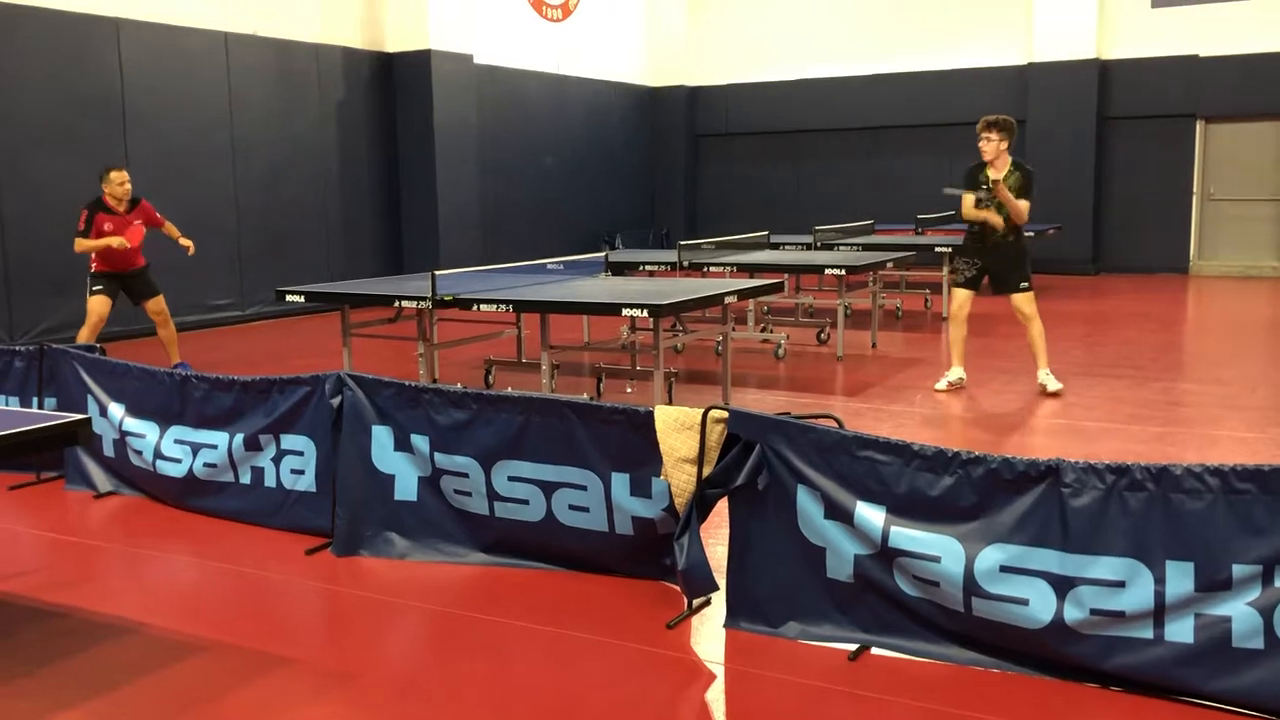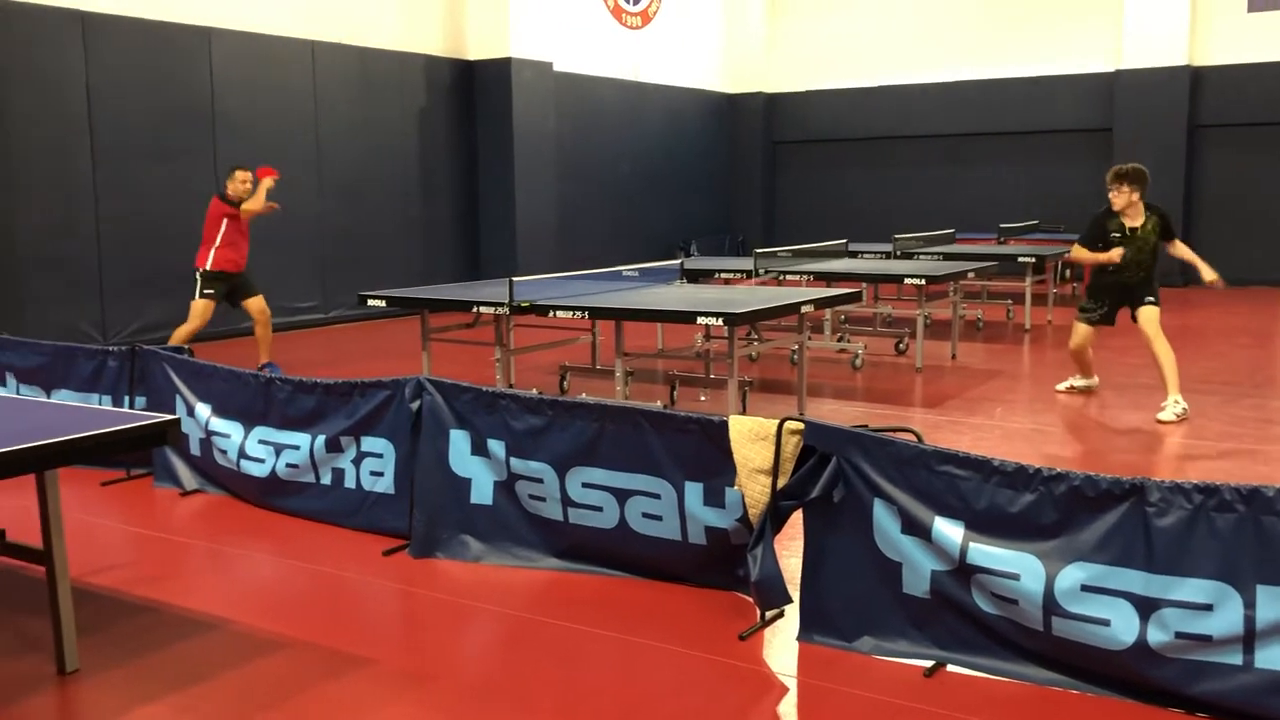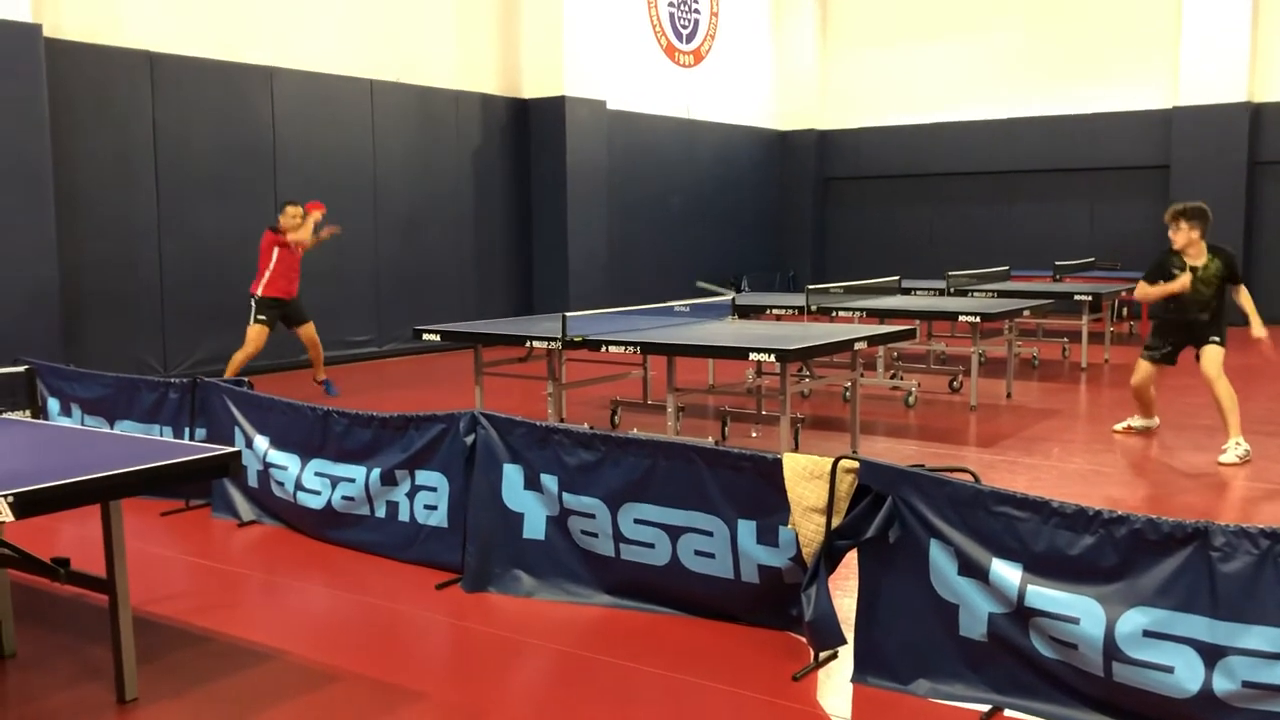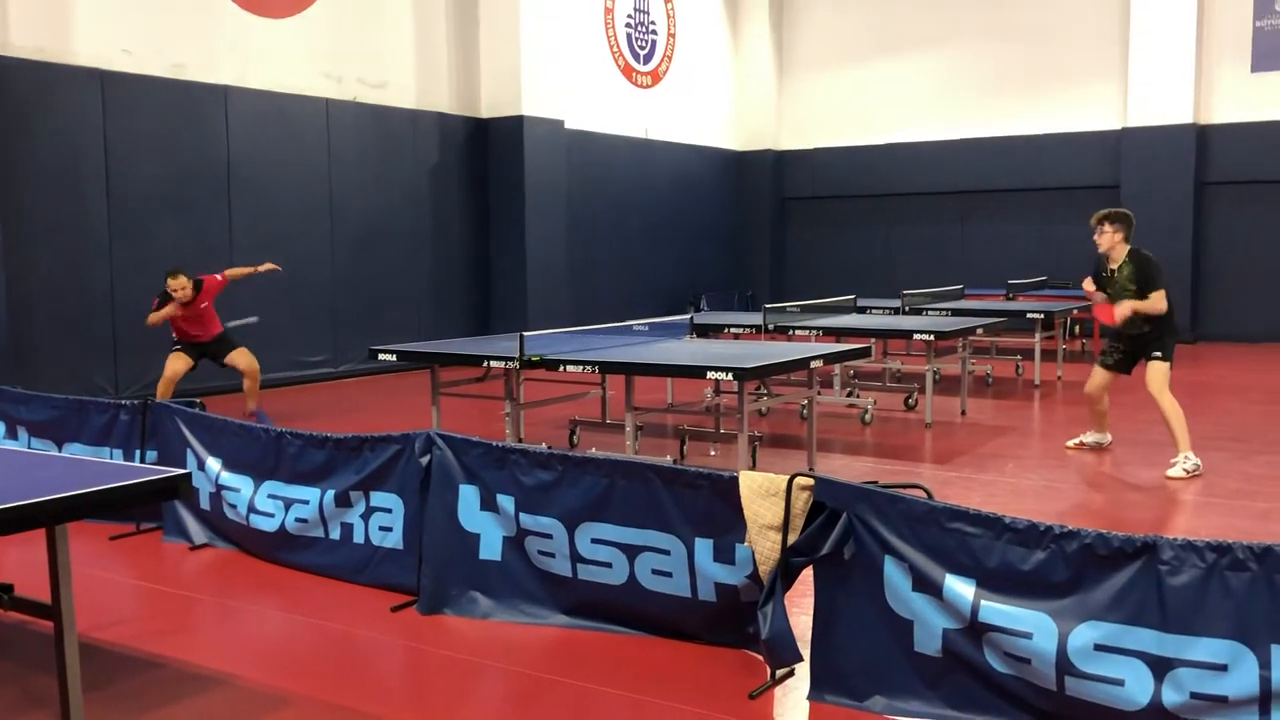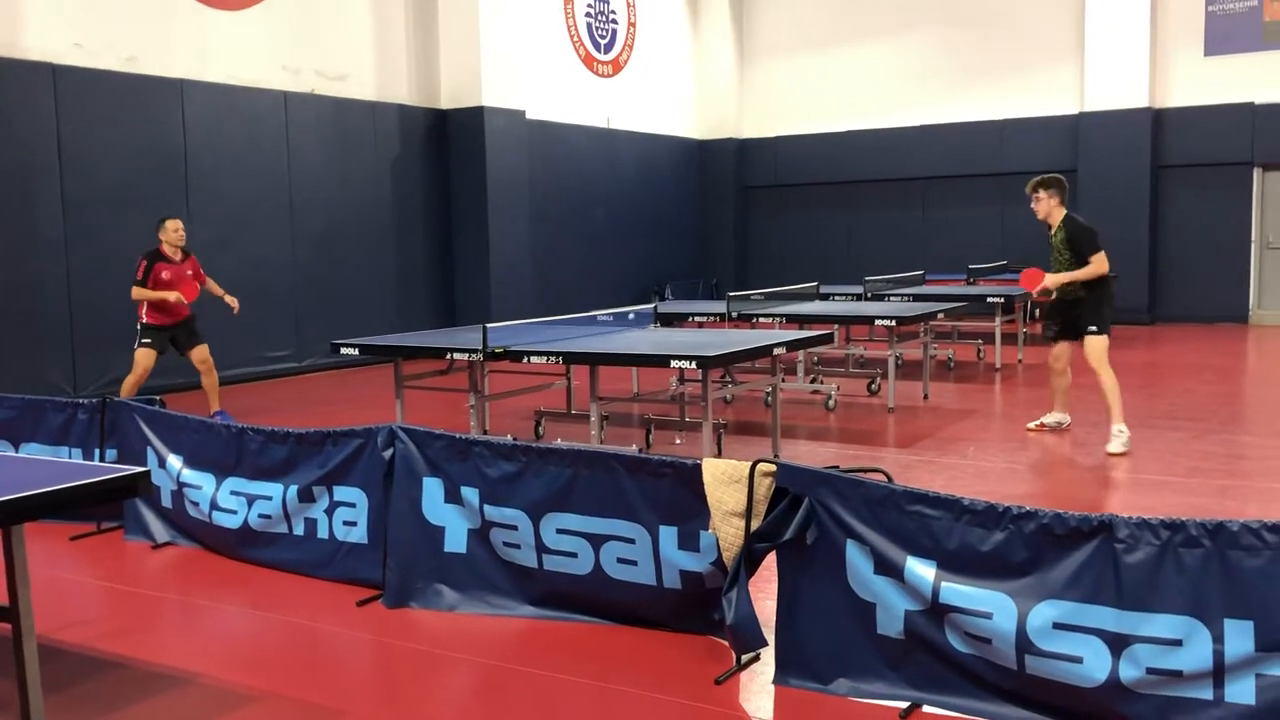
dt=1s
person 1, frame 1
left shoulder: (1024, 174)
right shoulder: (974, 172)
left elbow: (1022, 217)
right elbow: (966, 212)
left wrist: (1005, 197)
right wrist: (988, 215)
left hip: (1009, 250)
right hip: (974, 248)
left knee: (1027, 312)
right knee: (957, 311)
left ankle: (1043, 373)
right ankle: (956, 372)
person 1, frame 2
left shoulder: (1158, 216)
right shoulder: (1103, 219)
left elbow: (1172, 244)
right elbow: (1076, 254)
left wrist: (1201, 265)
right wrist: (1105, 257)
left hip: (1141, 282)
right hip: (1105, 285)
left knee: (1151, 331)
right knee: (1076, 345)
left ankle: (1176, 401)
right ankle: (1087, 379)
person 1, frame 3
left shoulder: (1223, 258)
right shoulder: (1168, 260)
left elbow: (1238, 289)
right elbow: (1140, 294)
left wrist: (1255, 320)
right wrist: (1172, 287)
left hip: (1208, 324)
right hip: (1171, 324)
left knee: (1212, 372)
right knee: (1138, 382)
left ankle: (1237, 443)
right ankle: (1146, 419)
person 1, frame 4
left shoulder: (1144, 262)
right shoulder: (1102, 265)
left elbow: (1161, 305)
right elbow: (1104, 301)
left wrist: (1130, 305)
right wrist: (1092, 292)
left hip: (1156, 332)
right hip: (1124, 334)
left knee: (1156, 388)
right knee: (1093, 390)
left ankle: (1188, 458)
right ankle: (1100, 435)
person 1, frame 5
left shoulder: (1077, 228)
right shoulder: (1052, 230)
left elbow: (1102, 266)
left wrist: (1061, 278)
right wrist: (1053, 285)
left hip: (1092, 301)
right hip: (1067, 301)
left knee: (1097, 362)
right knee: (1057, 361)
left ankle: (1119, 428)
right ankle: (1059, 415)
person 2, frame 1
left shoulder: (139, 205)
right shoulder: (92, 210)
left elbow: (163, 224)
right elbow: (79, 246)
left wrist: (180, 238)
right wrist: (109, 240)
left hip: (136, 269)
right hip: (104, 272)
left knee: (162, 315)
right knee: (95, 319)
left ankle: (177, 364)
person 2, frame 2
left shoulder: (239, 206)
right shoulder: (222, 201)
right elbow: (254, 207)
left wrist: (262, 209)
right wrist: (264, 186)
left hip: (236, 274)
right hip: (212, 272)
left knee: (263, 315)
right knee: (197, 323)
left ankle: (265, 363)
person 2, frame 3
left shoulder: (296, 239)
right shoulder: (273, 234)
left elbow: (304, 244)
right elbow: (302, 238)
left wrist: (320, 235)
right wrist: (312, 219)
left hip: (289, 300)
right hip: (266, 299)
left knee: (313, 342)
right knee: (252, 348)
left ankle: (321, 378)
person 2, frame 4
left shoulder: (205, 284)
right shoulder: (164, 300)
left elbow: (227, 274)
right elbow: (152, 321)
left wrist: (256, 269)
right wrist: (167, 312)
left hip: (215, 337)
right hip: (186, 343)
left knee: (251, 368)
right knee: (170, 376)
left ankle: (252, 410)
person 2, frame 5
left shoulder: (189, 258)
right shoulder: (150, 260)
left elbow: (203, 280)
right elbow: (136, 293)
left wrist: (224, 295)
right wrist: (167, 294)
left hip: (182, 321)
right hip: (153, 324)
left knee: (206, 363)
right knee: (141, 370)
left ankle: (216, 412)
